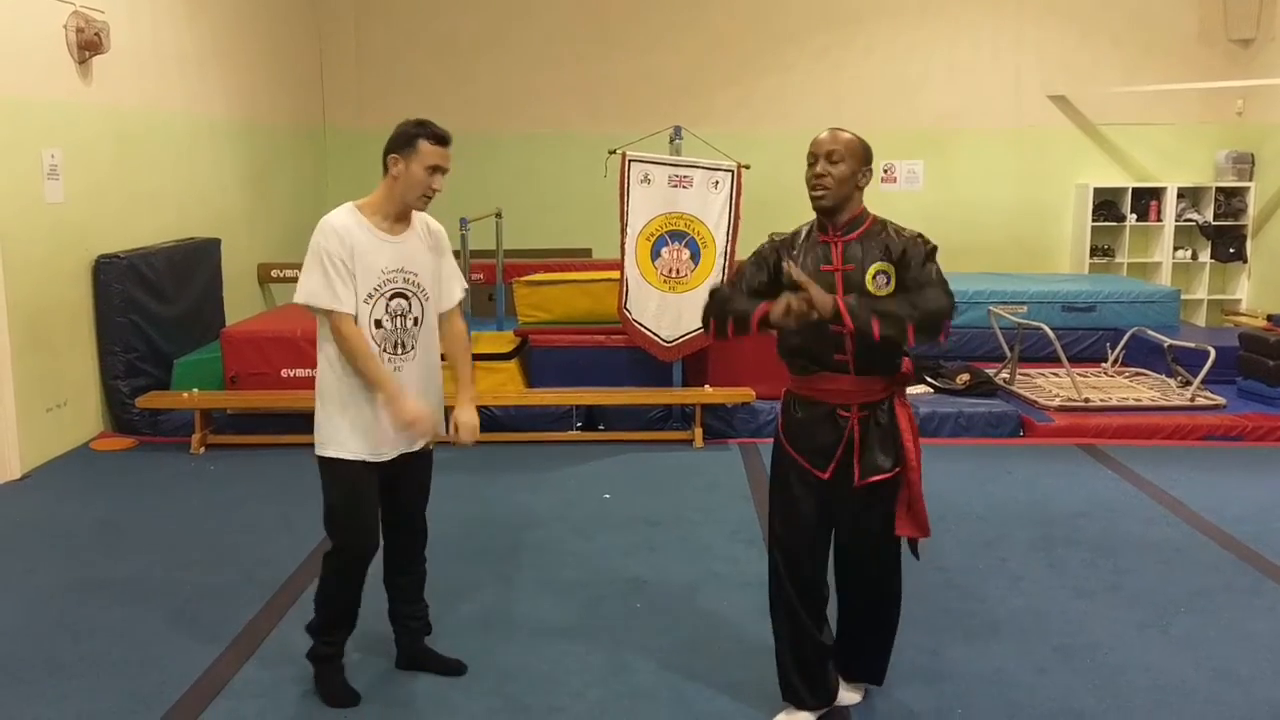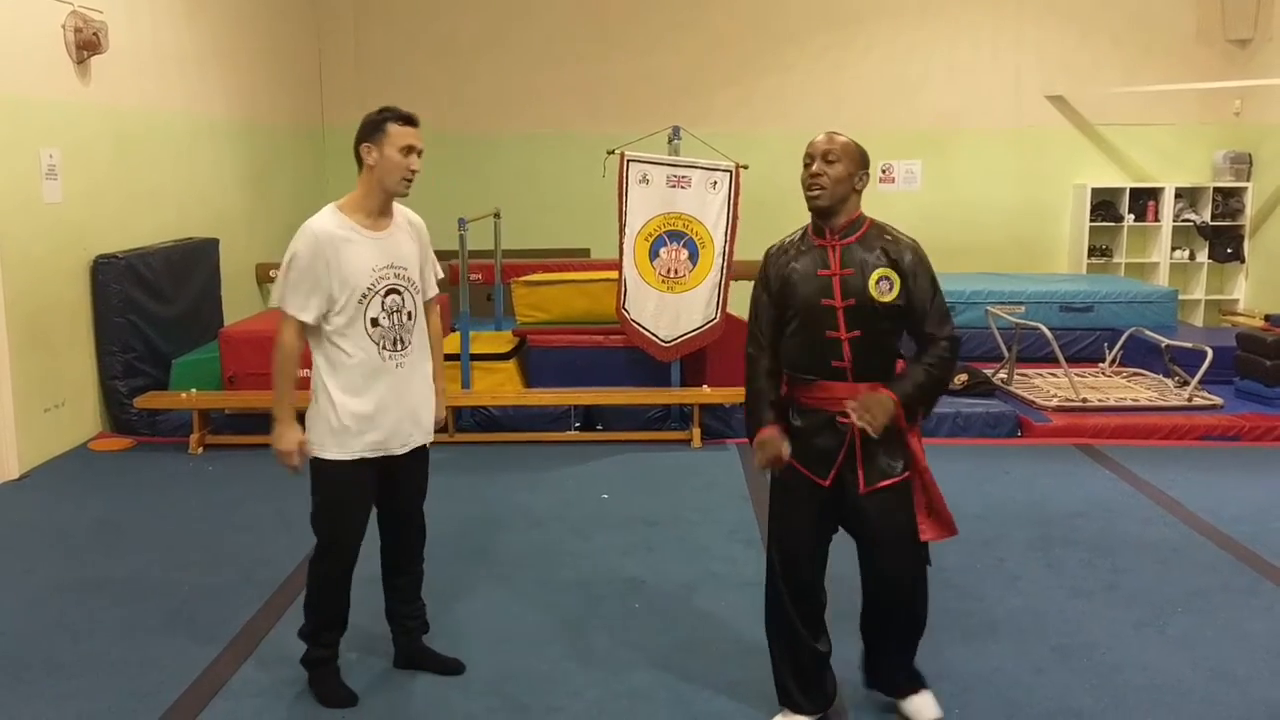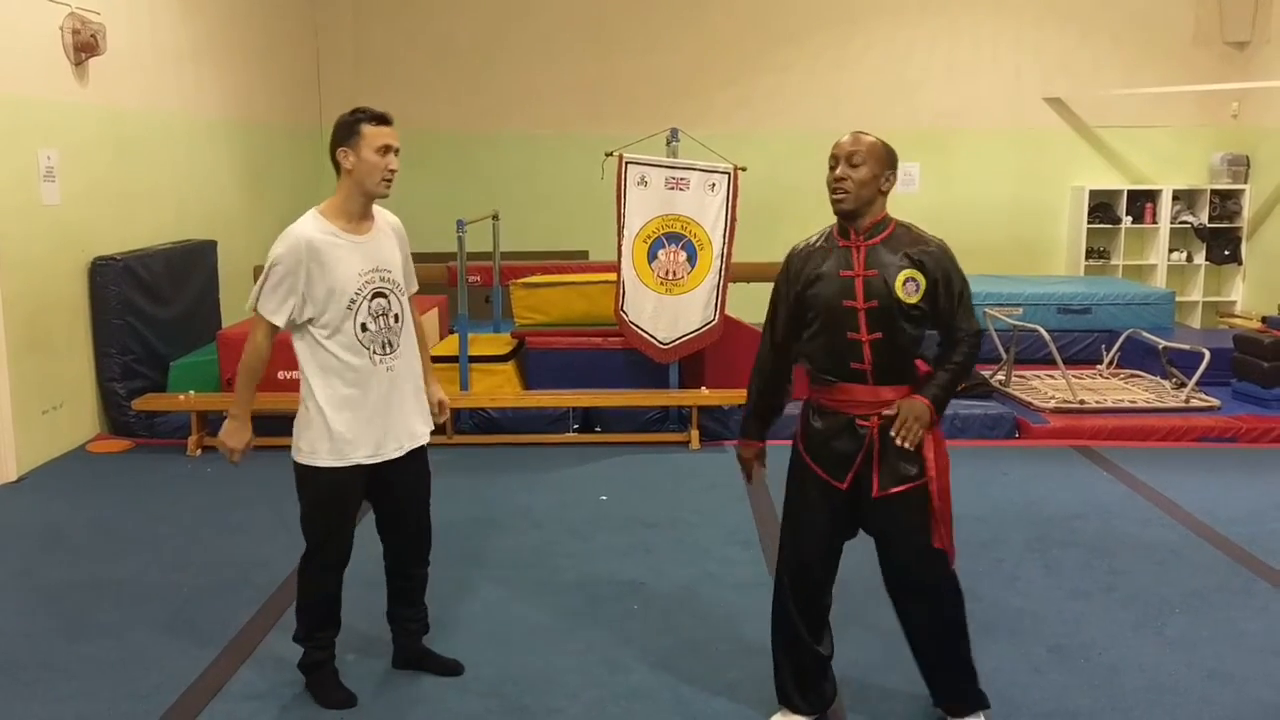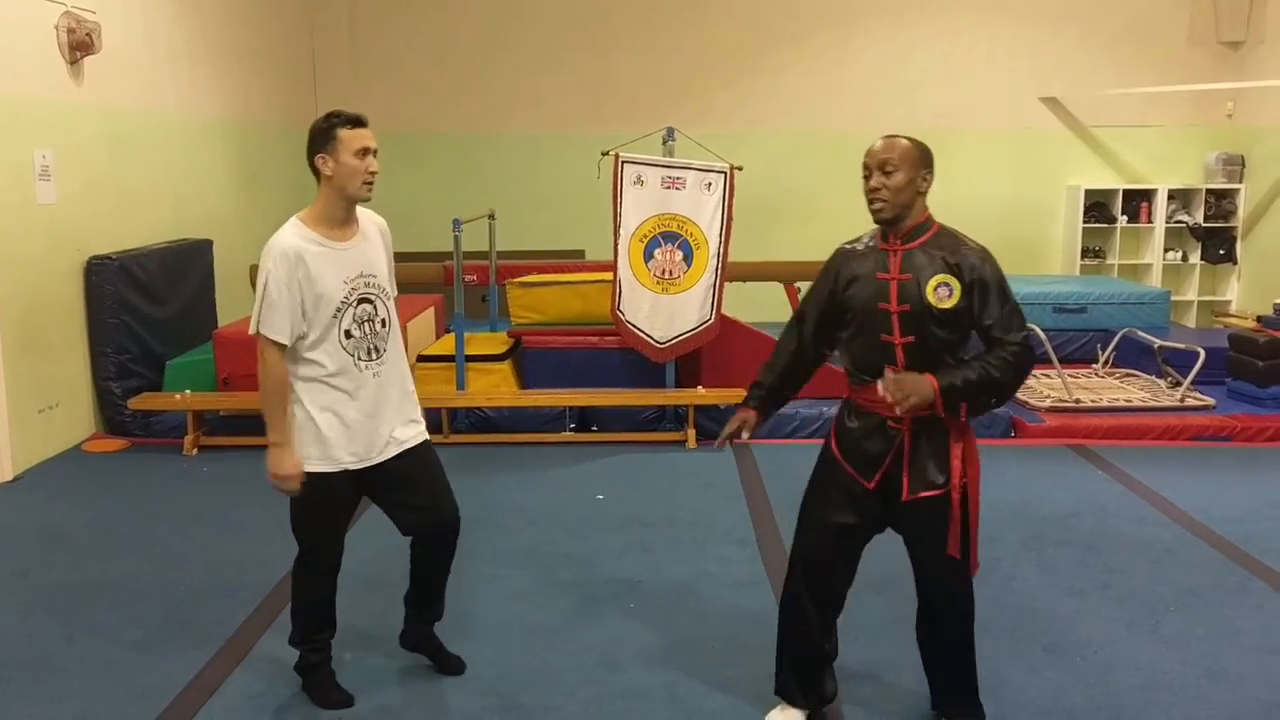
dt=0.2s
person 1, frame 1
left shoulder: (432, 234)
right shoulder: (338, 231)
left elbow: (451, 318)
right elbow: (344, 329)
left wrist: (464, 398)
right wrist: (396, 400)
left hip: (414, 428)
right hip: (352, 431)
left knee: (409, 540)
right knee: (354, 545)
left ankle: (412, 641)
right ankle: (327, 655)
person 1, frame 2
left shoulder: (413, 227)
right shoulder: (321, 236)
right elbow: (292, 332)
left wrist: (439, 383)
right wrist: (285, 420)
left hip: (408, 425)
right hip: (345, 434)
left knee: (406, 539)
right knee: (337, 549)
left ankle: (409, 640)
right ankle: (320, 658)
person 1, frame 3
left shoulder: (392, 228)
right shoulder: (304, 243)
right elbow: (263, 333)
left wrist: (430, 379)
right wrist: (239, 417)
left hip: (402, 428)
right hip: (334, 440)
left knee: (412, 540)
right knee: (327, 555)
left ankle: (409, 641)
right ankle: (318, 661)
person 1, frame 4
left shoulder: (376, 229)
right shoulder: (289, 251)
right elbow: (274, 353)
left wrist: (410, 387)
right wrist: (280, 442)
left hip: (397, 426)
right hip: (325, 443)
left knee: (441, 522)
right knee: (320, 559)
left ankle: (419, 627)
right ankle: (314, 664)
person 2, frame 1
left shoulder: (903, 247)
right shoulder: (784, 249)
left elbow: (933, 315)
right elbow: (717, 315)
left wrist: (840, 305)
right wrist: (766, 311)
left hip: (876, 427)
right hip: (805, 424)
left knee: (871, 563)
right knee: (795, 562)
left ankle: (856, 669)
person 2, frame 2
left shoulder: (900, 253)
right shoulder: (782, 260)
left elbow: (940, 344)
right elbow: (760, 352)
left wrist: (896, 398)
right wrist: (764, 427)
left hip: (880, 435)
right hip: (805, 435)
left knee: (898, 569)
right knee: (792, 573)
person 2, frame 3
left shoulder: (926, 254)
right shoulder: (806, 259)
left elbow: (964, 340)
right elbow: (775, 351)
left wrist: (930, 399)
right wrist: (753, 431)
left hip: (900, 437)
right hip: (827, 436)
left knee: (924, 576)
right knee: (802, 573)
person 2, frame 4
left shoulder: (967, 260)
right shoulder: (849, 260)
left elbow: (1014, 350)
right elbow: (804, 339)
left wrist: (939, 387)
right wrist: (757, 403)
left hip: (934, 443)
right hip: (860, 434)
left knee: (944, 583)
right knee: (816, 562)
